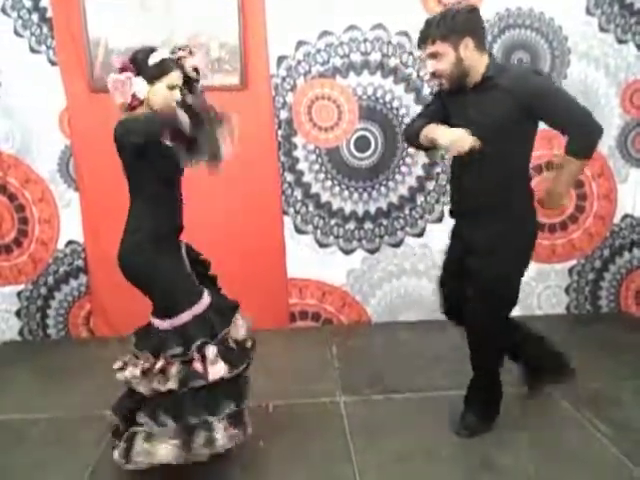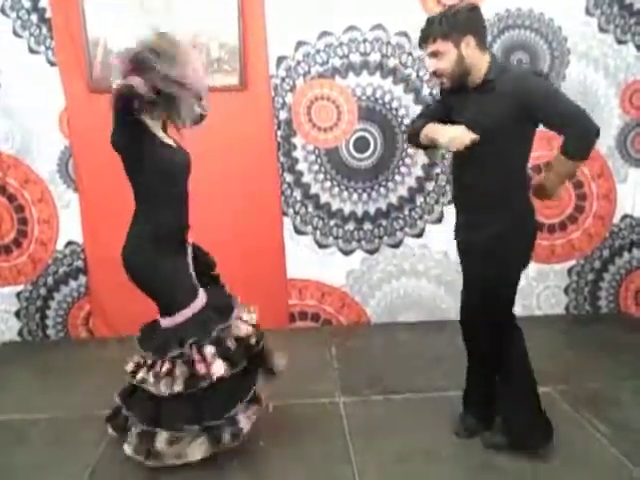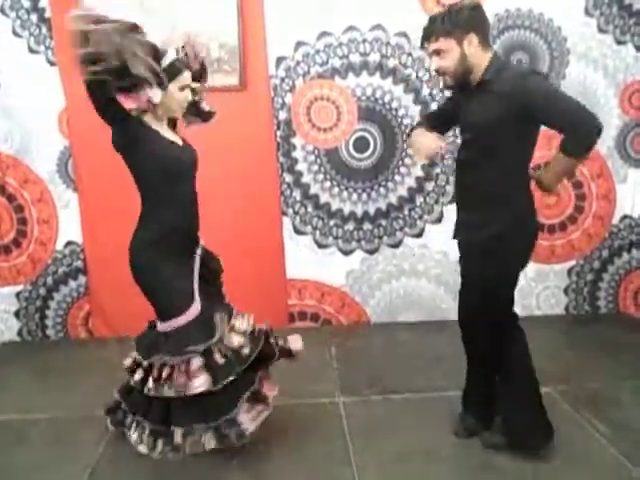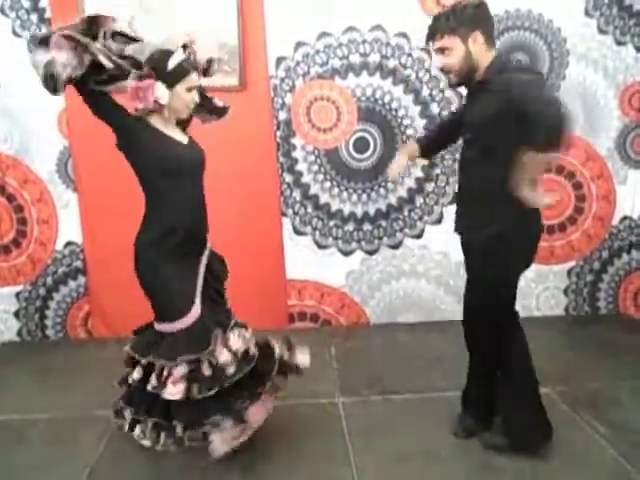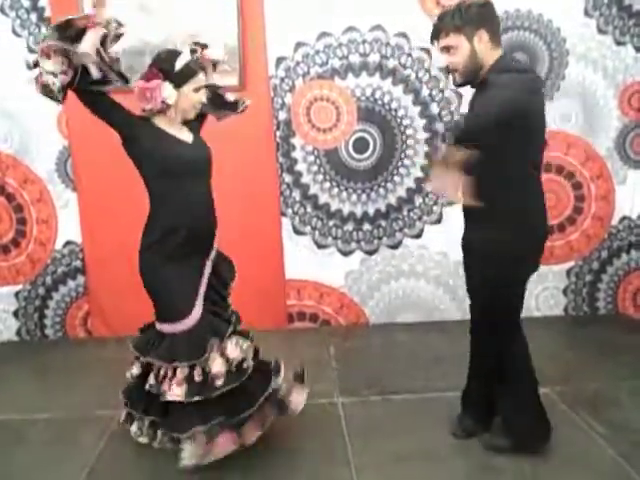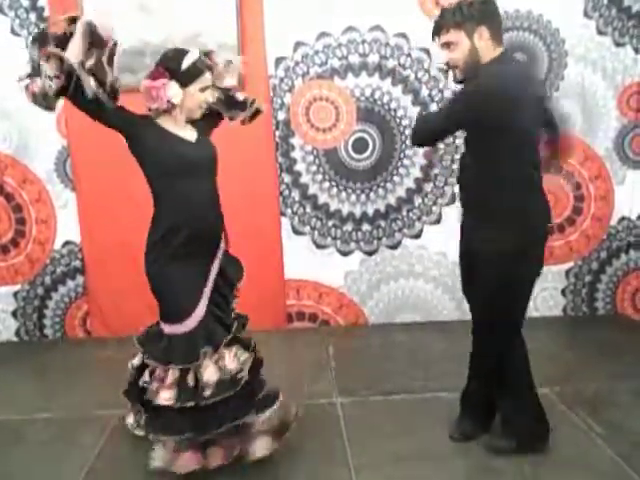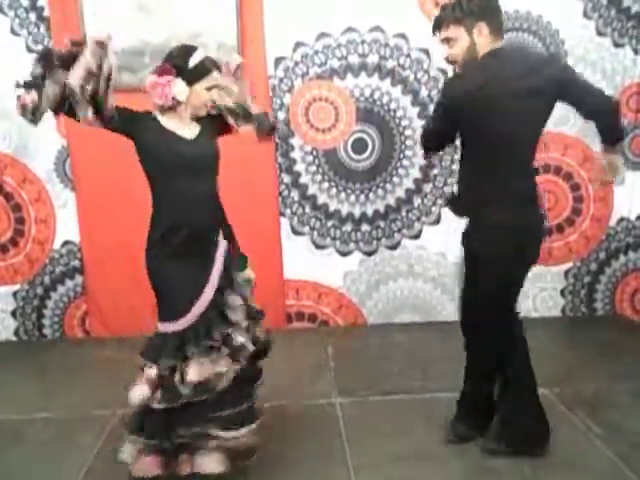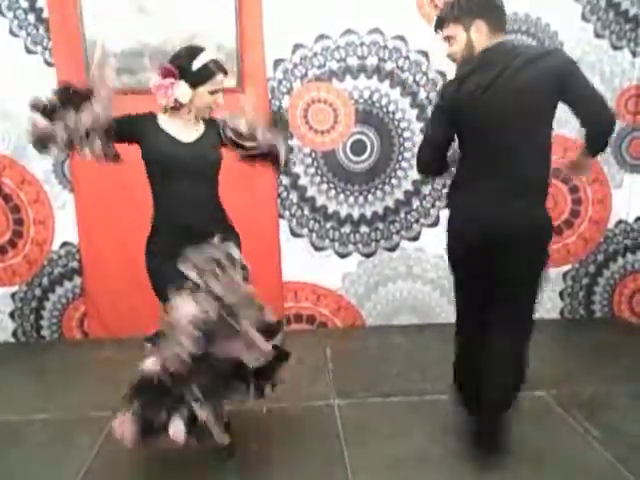
dt=0.1s
person 1, frame 1
left shoulder: (522, 85)
right shoulder: (452, 92)
left elbow: (585, 129)
right elbow: (413, 129)
left wrist: (556, 188)
right wrist: (439, 133)
left hip: (505, 230)
right hip: (469, 226)
left knee: (485, 320)
right knee: (457, 305)
left ankle: (482, 407)
right ankle: (540, 362)
person 1, frame 2
left shoulder: (521, 86)
right shoulder: (455, 92)
left elbow: (583, 131)
right elbow: (416, 128)
left wrist: (548, 182)
right wrist: (439, 131)
left hip: (504, 231)
right hip: (472, 226)
left knee: (480, 322)
right knee: (490, 321)
left ankle: (482, 409)
right ankle: (522, 423)
person 1, frame 3
left shoulder: (522, 86)
right shoulder: (467, 93)
left elbow: (585, 125)
right elbow: (430, 121)
left wrist: (546, 177)
right wrist: (422, 136)
left hip: (503, 230)
right hip: (478, 225)
left knee: (481, 321)
right knee: (496, 321)
left ankle: (500, 416)
right ankle: (484, 407)
person 1, frame 4
left shoulder: (515, 82)
right shoulder: (480, 91)
left elbow: (552, 123)
right elbow: (450, 129)
left wrist: (523, 183)
right wrist: (411, 151)
left hip: (506, 231)
right hip: (482, 226)
left knee: (487, 322)
right knee: (491, 319)
left ankle: (525, 428)
right ankle: (484, 408)
person 1, frame 5
left shoulder: (513, 84)
right shoulder: (498, 86)
left elbow: (476, 128)
left wrist: (452, 167)
right wrist: (459, 169)
left hip: (510, 233)
right hip: (490, 228)
left knee: (495, 325)
right knee: (490, 321)
left ankle: (525, 427)
right ankle: (481, 408)
person 1, frame 6
left shoulder: (491, 85)
right shoulder: (519, 79)
left elbow: (424, 132)
right elbow: (552, 131)
left hip: (511, 233)
right hip: (489, 228)
left knee: (498, 327)
right knee: (490, 322)
left ankle: (525, 428)
right ankle: (480, 410)
person 1, frame 7
left shoulder: (459, 88)
right shoulder: (546, 70)
left elbow: (431, 143)
right elbow: (606, 109)
right wrist: (611, 152)
left hip: (491, 228)
right hip: (518, 222)
left knee: (488, 322)
right knee: (481, 318)
left ankle: (523, 430)
right ankle: (475, 412)
person 1, frame 8
left shoulder: (457, 91)
right shoulder: (552, 65)
left elbow: (429, 163)
right elbow: (600, 119)
right wrist: (586, 157)
left hip: (470, 220)
right hip: (525, 221)
left knee: (474, 314)
right knee: (511, 319)
left ankle: (478, 403)
right ankle: (488, 413)
person 2, frame 1
left shoulder: (149, 127)
right shoulder: (132, 129)
left elbow: (175, 123)
right elbow: (174, 123)
left wrist: (184, 67)
right wrist: (198, 120)
left hip: (161, 245)
right hip: (147, 251)
left knee: (178, 330)
right knee: (204, 322)
right ankle: (188, 430)
person 2, frame 2
left shoulder: (159, 126)
right shoulder: (130, 130)
left elbow: (181, 91)
right elbow: (131, 89)
left wrist: (186, 73)
left hip: (170, 247)
right hip: (151, 251)
left knee: (189, 326)
right knee: (202, 325)
right ankle: (202, 426)
person 2, frame 3
left shoulder: (170, 129)
right shoulder: (130, 130)
left elbow: (198, 108)
right elbow: (100, 85)
left wrist: (183, 57)
left hip: (184, 249)
right hip: (157, 256)
left knee: (206, 326)
right knee: (193, 334)
person 2, frame 4
left shoulder: (179, 127)
right shoulder: (132, 129)
left elbow: (203, 105)
right elbow: (87, 85)
left wrist: (190, 65)
left hip: (194, 249)
right hip: (161, 255)
left knee: (208, 324)
right knee: (189, 335)
right ankle: (205, 423)
person 2, frame 5
left shoulder: (192, 127)
right shoulder: (137, 130)
left elbow: (220, 102)
right elbow: (88, 91)
left wrist: (207, 71)
right wrist: (92, 40)
left hip: (204, 251)
right hip: (166, 257)
left knee: (213, 331)
right knee: (188, 338)
right ankle: (206, 426)
person 2, frame 6
left shoulder: (200, 126)
right shoulder: (141, 129)
left elbow: (234, 107)
right elbow: (84, 97)
left wrist: (222, 79)
right wrist: (80, 41)
left hip: (213, 248)
right hip: (170, 255)
left knee: (215, 333)
right knee: (190, 340)
right ankle: (192, 437)
person 2, frame 7
left shoulder: (210, 124)
right shoulder: (142, 124)
left elbow: (260, 124)
right elbow: (73, 103)
left wrist: (233, 96)
right wrist: (87, 61)
left hip: (216, 244)
right hip: (168, 251)
left knee: (220, 333)
right knee: (185, 336)
right ankle: (187, 431)
person 2, frame 8
left shoulder: (216, 129)
right shoulder: (146, 126)
left elbow: (267, 147)
right elbow: (87, 130)
left wrist: (248, 130)
right wrist: (95, 105)
left hip: (215, 242)
right hip: (168, 248)
right knee: (188, 324)
